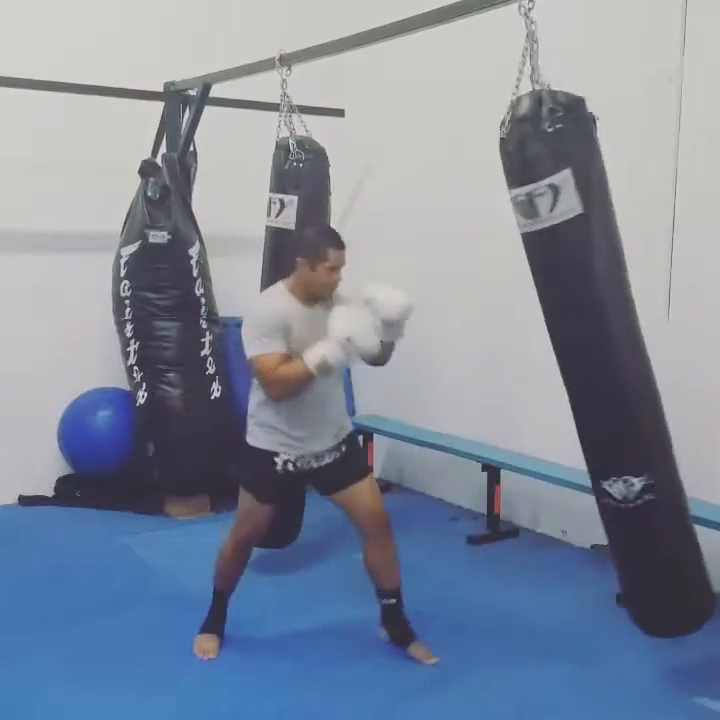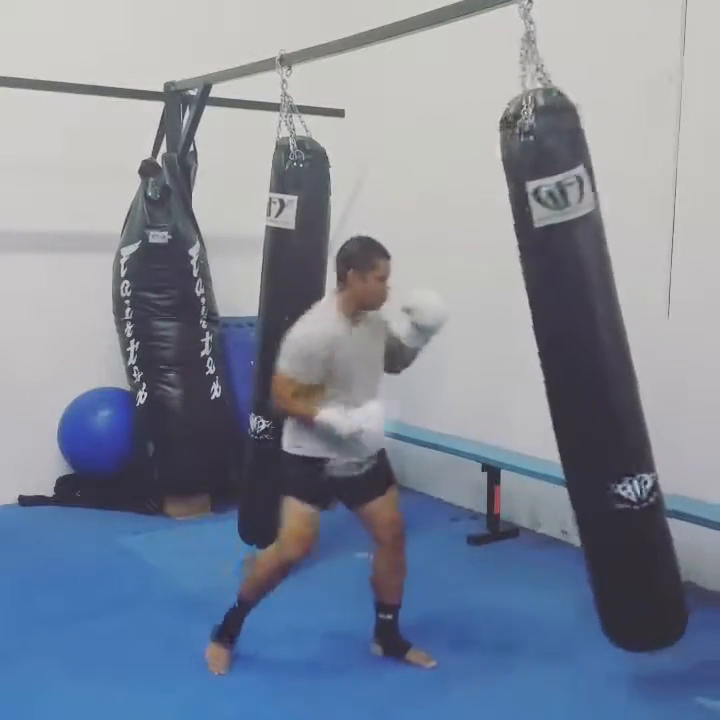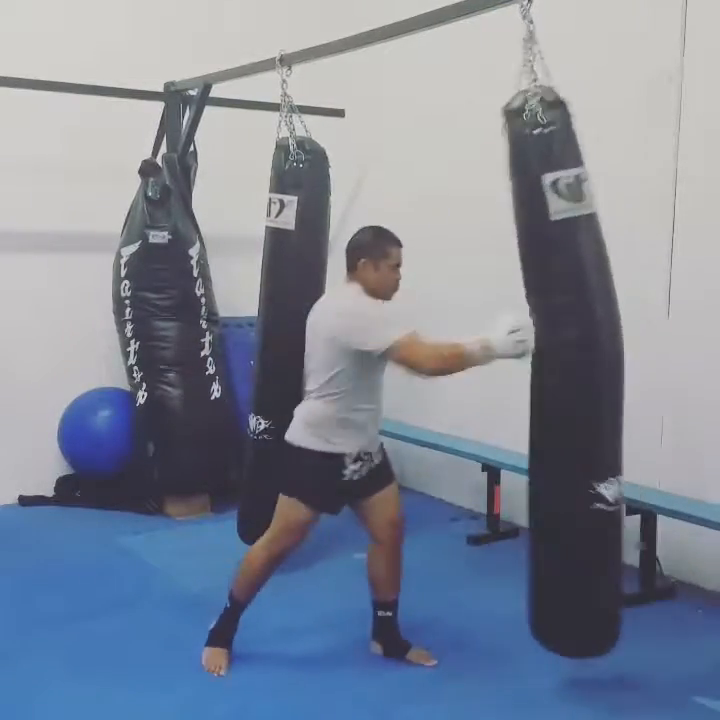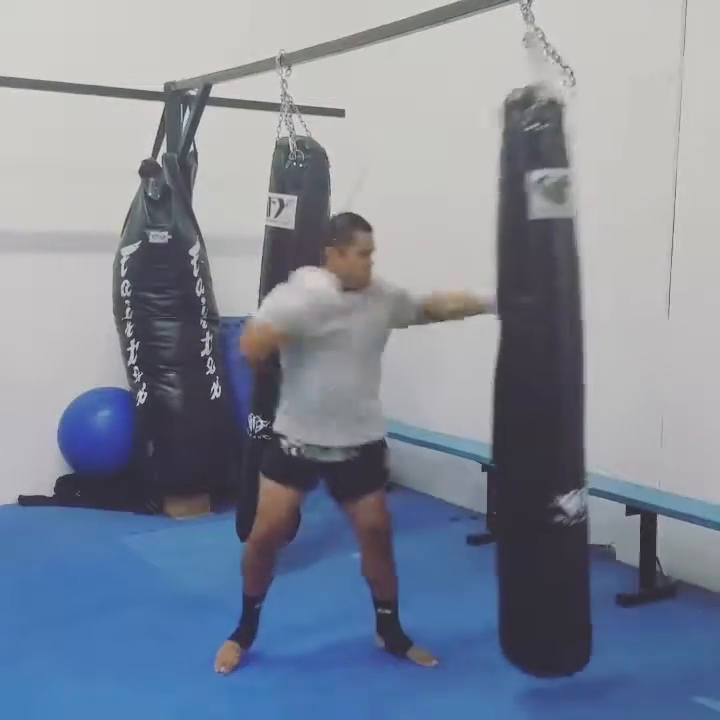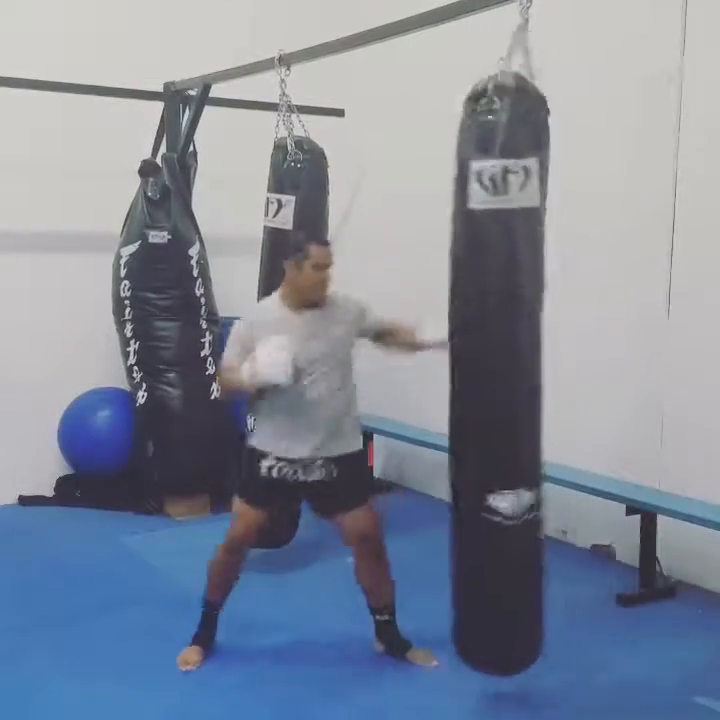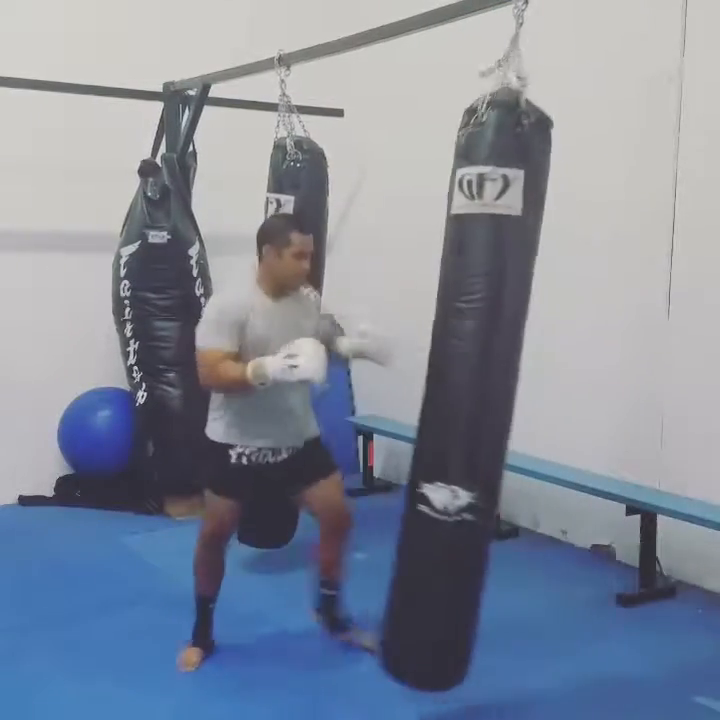
dt=0.2s
person 1, frame 1
left shoulder: (339, 304)
right shoulder: (267, 312)
left elbow: (377, 358)
right elbow: (275, 383)
left wrist: (389, 329)
right wrist: (328, 352)
left hip: (335, 440)
right hip: (275, 447)
left knee: (377, 521)
right knee: (245, 536)
left ankle: (396, 624)
right ankle: (214, 621)
person 1, frame 2
left shoulder: (372, 319)
right shoulder: (315, 332)
left elbow: (393, 362)
right elbow: (285, 399)
left wrist: (417, 335)
right wrist: (336, 421)
left hip: (364, 453)
right hip: (315, 456)
left knee: (392, 535)
right knee: (291, 552)
left ankle: (388, 636)
right ankle: (226, 631)
person 1, frame 3
left shoulder: (340, 305)
right shoulder: (361, 312)
right elbow: (428, 362)
right wrist: (493, 345)
left hip: (359, 446)
right hip: (321, 448)
left knee: (389, 532)
right knee: (280, 543)
left ankle: (386, 635)
right ankle: (223, 631)
person 1, frame 4
left shoulder: (383, 295)
right shoulder: (292, 294)
left elbow: (437, 307)
right elbow: (251, 351)
left wrist: (488, 301)
right wrist: (291, 313)
left hip: (359, 442)
right hip: (298, 437)
left knee: (375, 534)
right knee: (267, 533)
left ankle: (390, 631)
right ankle: (245, 630)
person 1, frame 5
left shoulder: (346, 310)
right shoulder: (256, 321)
left elbow: (390, 333)
right elbow: (228, 382)
left wrist: (433, 335)
right wrist: (254, 374)
left hip: (339, 454)
right hip: (274, 454)
left knee: (369, 542)
right knee: (236, 542)
left ankle: (390, 636)
right ankle: (204, 634)
person 1, frame 6
left shoulder: (308, 301)
right shoulder: (228, 305)
left elbow: (326, 341)
right elbow: (212, 376)
left wrist: (352, 344)
right wrist: (270, 369)
left hip: (298, 439)
right hip: (238, 444)
left knee: (337, 517)
right knee: (214, 535)
left ankle: (330, 611)
right ankle: (201, 632)
